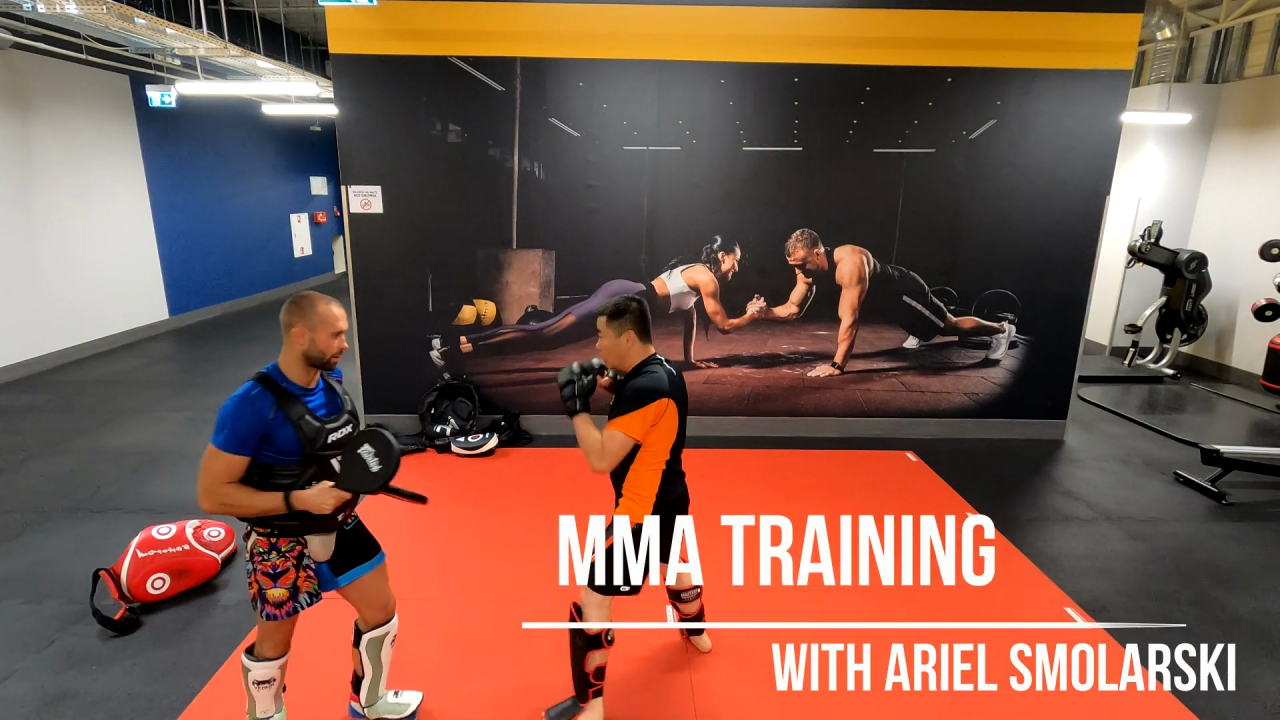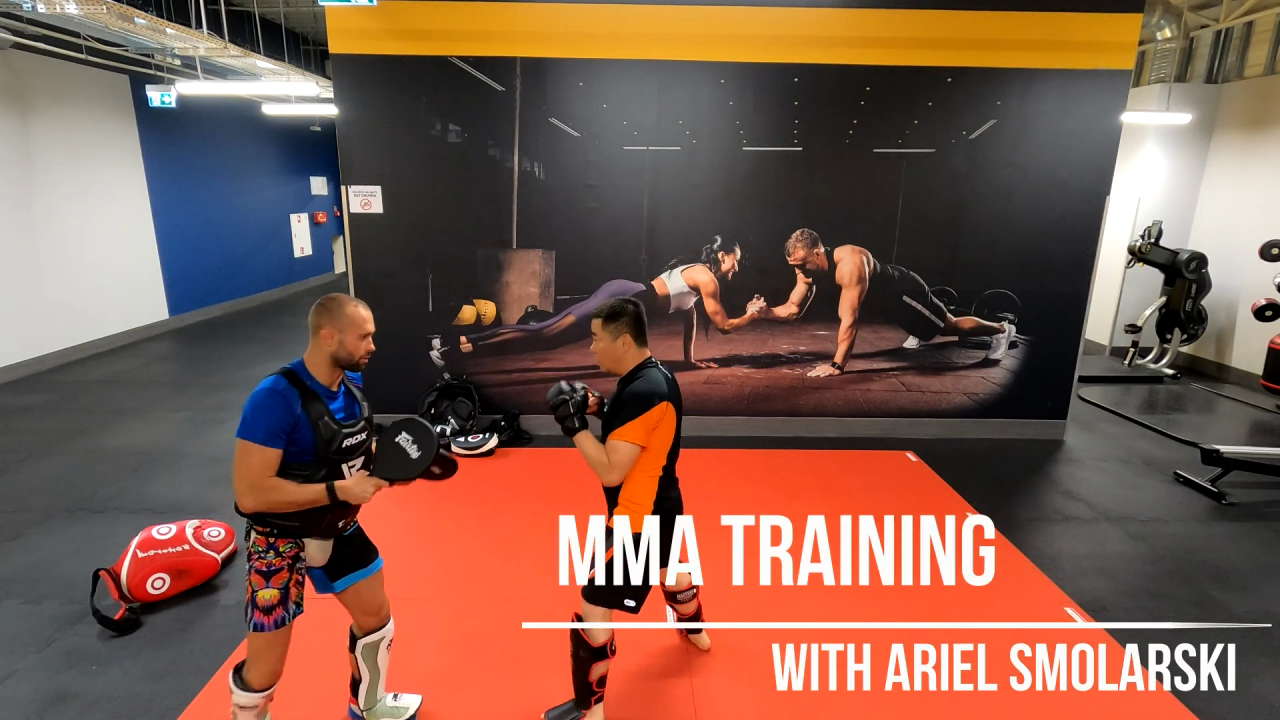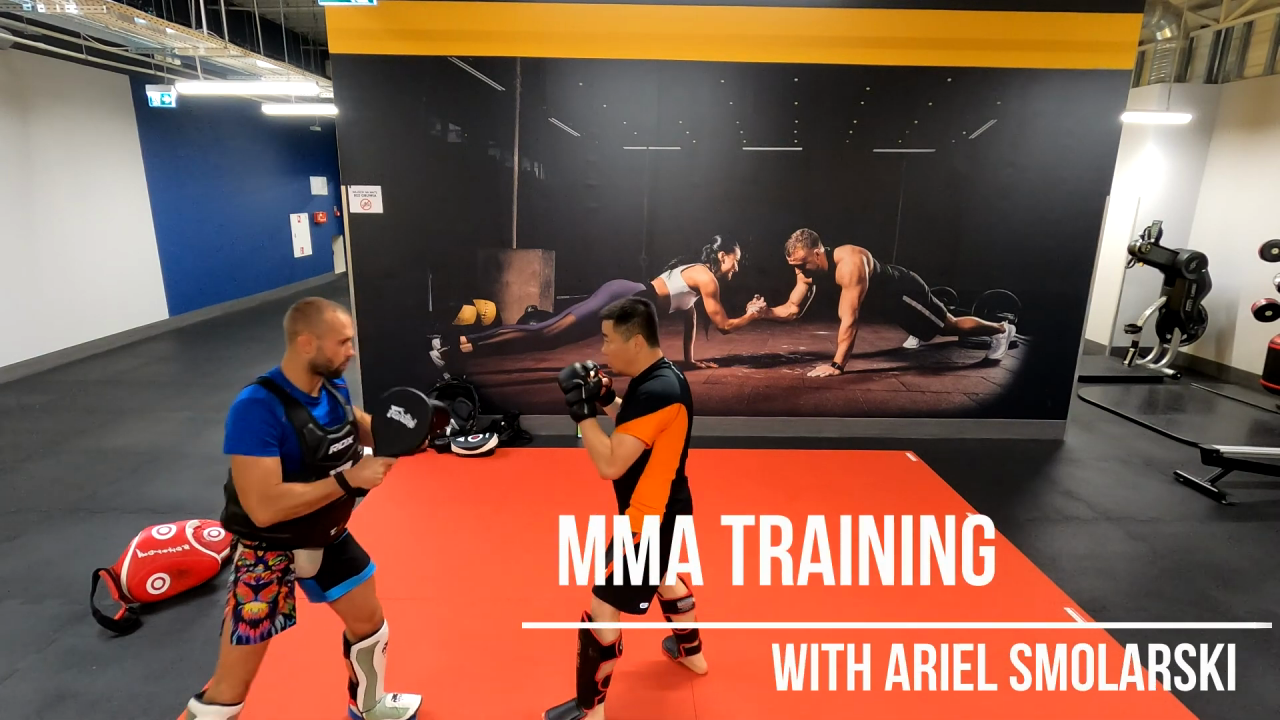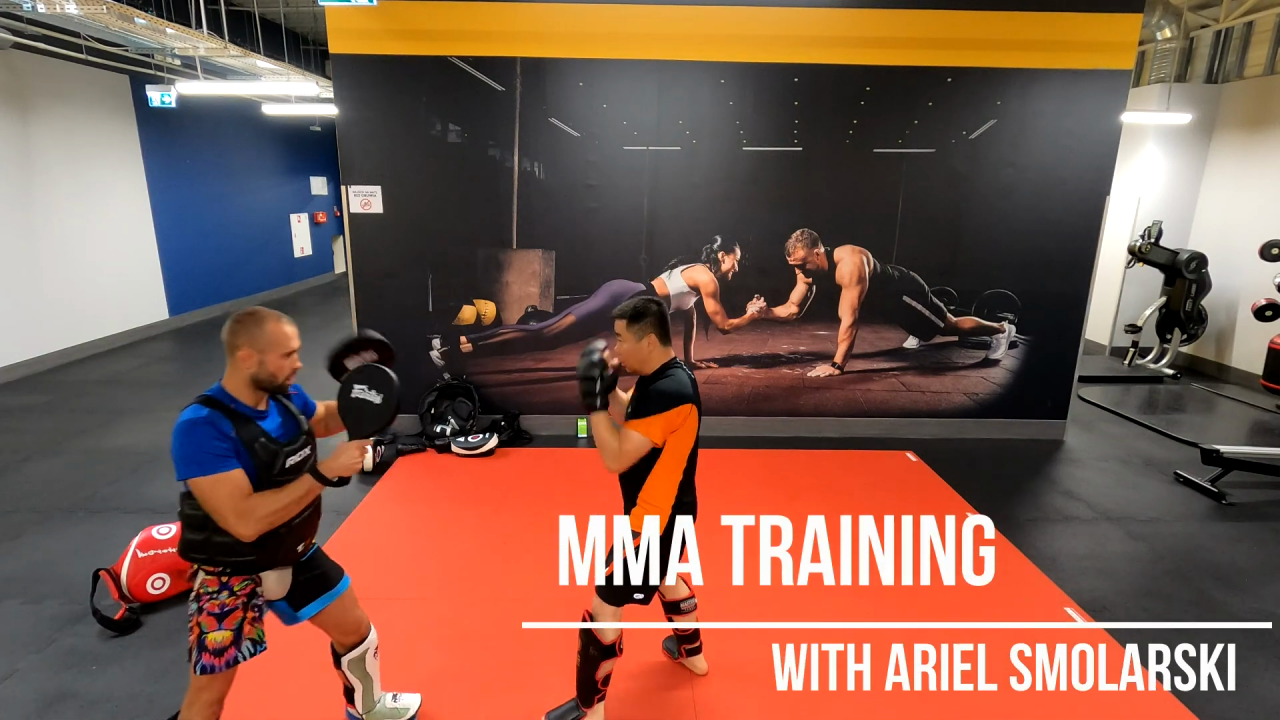
dt=0.2s
person 1, frame 1
left shoulder: (330, 379)
right shoulder: (251, 405)
right elbow: (212, 495)
right wrist: (296, 500)
left hip: (338, 524)
right hip: (281, 540)
left knee: (381, 611)
right knee: (274, 641)
person 1, frame 2
left shoulder: (349, 382)
right shoulder: (274, 399)
right elbow: (249, 493)
right wrist: (338, 490)
left hip: (337, 530)
right hip: (279, 542)
left knee: (375, 615)
right knee: (265, 666)
person 1, frame 3
left shoulder: (331, 386)
right shoulder: (255, 408)
left elbow: (357, 426)
right elbow: (264, 508)
right wrist: (349, 480)
left hip: (326, 537)
right hip: (268, 552)
left knee: (369, 621)
right knee: (234, 679)
person 1, frame 4
left shoulder: (283, 394)
right shoulder: (201, 428)
left elbow: (327, 421)
right elbow: (247, 522)
right wrist: (326, 471)
left hip: (294, 556)
right hip: (230, 576)
left knee: (355, 629)
person 2, frame 1
left shoulder: (645, 387)
right shoulder: (663, 371)
left elbow: (601, 459)
left wrist: (578, 406)
right wrist: (611, 389)
left hip: (643, 512)
right hip: (669, 502)
left knee: (592, 599)
right knee: (670, 565)
right ankle: (697, 632)
person 2, frame 2
left shoulder: (643, 392)
right shoulder: (653, 377)
left elbow: (611, 472)
left wrist: (573, 423)
right wrist: (599, 412)
left hip: (639, 518)
right hip: (660, 508)
left knee: (593, 609)
right knee: (668, 570)
right ankle: (696, 632)
person 2, frame 3
left shoulder: (656, 392)
right shoulder: (661, 377)
left elbow: (610, 465)
right elbow: (634, 424)
left wrist: (581, 409)
right wrist: (607, 398)
left hip: (651, 519)
right hip: (666, 511)
left knee: (603, 608)
right knee: (664, 577)
right ankle: (690, 651)
person 2, frame 4
left shoulder: (669, 392)
right shoulder: (663, 375)
left elbow: (614, 459)
right elbow: (626, 413)
left wrist: (594, 393)
right wrist: (606, 384)
left hip: (654, 518)
right hip: (670, 511)
left knee: (602, 607)
right knee: (666, 577)
right ankle: (691, 651)
person 3, frame 1
left shoulder: (695, 272)
right shoulder: (707, 278)
left elbow: (690, 316)
right elbow: (724, 324)
left wrist: (690, 358)
right wrist: (752, 314)
left hip: (620, 297)
right hip: (622, 300)
left knee: (545, 334)
right knee: (546, 335)
left ankle: (460, 342)
right ankle: (455, 347)
person 3, frame 2
left shoulder: (694, 272)
right shoulder: (707, 278)
left elbow: (690, 316)
right elbow: (724, 325)
left wrist: (690, 359)
right wrist: (751, 314)
left hip: (621, 296)
right hip: (622, 300)
left knee: (545, 333)
right knee: (545, 336)
left ankle: (459, 343)
right ankle: (458, 347)
person 3, frame 3
left shoulder: (694, 272)
right shoulder: (707, 278)
left elbow: (689, 316)
right elbow: (723, 325)
left wrist: (689, 359)
right wrist: (751, 315)
left hip: (621, 296)
right hip: (622, 300)
left knee: (544, 333)
right knee: (545, 336)
left ankle: (459, 343)
right ankle: (458, 347)
person 3, frame 4
left shoulder: (695, 272)
right shoulder: (707, 278)
left elbow: (689, 316)
right elbow: (724, 325)
left wrist: (689, 358)
right wrist: (751, 315)
left hip: (622, 296)
right hip: (623, 300)
left knee: (544, 333)
right knee: (545, 336)
left ankle: (459, 342)
right ankle: (457, 347)
person 4, frame 1
left shoulder: (850, 264)
right shoulder: (808, 268)
left elbow: (849, 318)
right elbow: (793, 308)
left wrist: (837, 365)
right wrist: (764, 312)
left hip: (904, 290)
right hip: (887, 293)
left knee: (949, 326)
left ankle: (1001, 330)
right ankle: (919, 333)
person 4, frame 2
left shoulder: (849, 264)
right shoulder: (808, 267)
left elbow: (849, 319)
right elbow: (793, 309)
left wrist: (837, 365)
right wrist: (764, 313)
left hip: (904, 290)
right hip: (886, 293)
left knee: (949, 326)
left ankle: (1001, 330)
right ankle: (919, 334)
person 4, frame 3
left shoulder: (849, 264)
right shoulder: (808, 267)
left elbow: (849, 319)
right elbow: (793, 309)
left wrist: (837, 365)
right wrist: (764, 313)
left hip: (904, 290)
right hip: (886, 294)
left knee: (949, 326)
left ankle: (1001, 330)
right ankle: (918, 335)
person 4, frame 4
left shoulder: (849, 264)
right shoulder: (808, 268)
left elbow: (849, 319)
right elbow: (793, 309)
left wrist: (837, 365)
right wrist: (764, 312)
left hip: (904, 290)
right hip: (886, 294)
left knee: (949, 326)
left ankle: (1001, 330)
right ankle: (919, 333)
